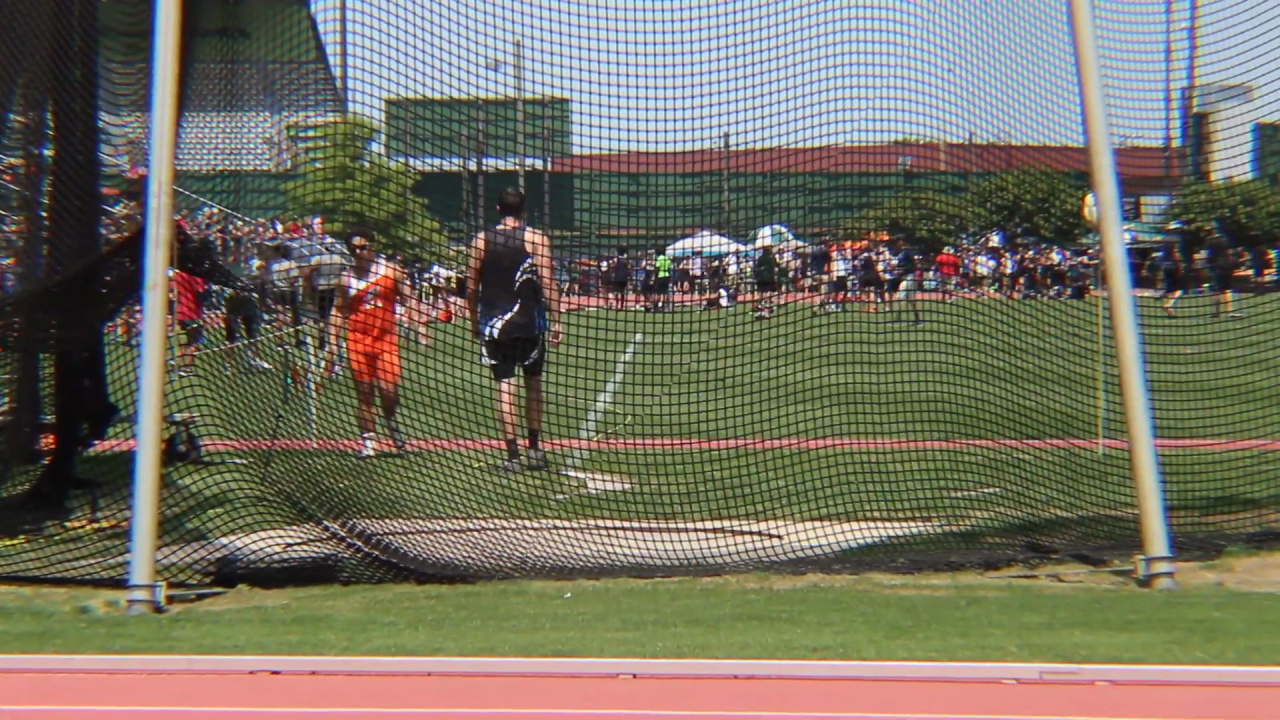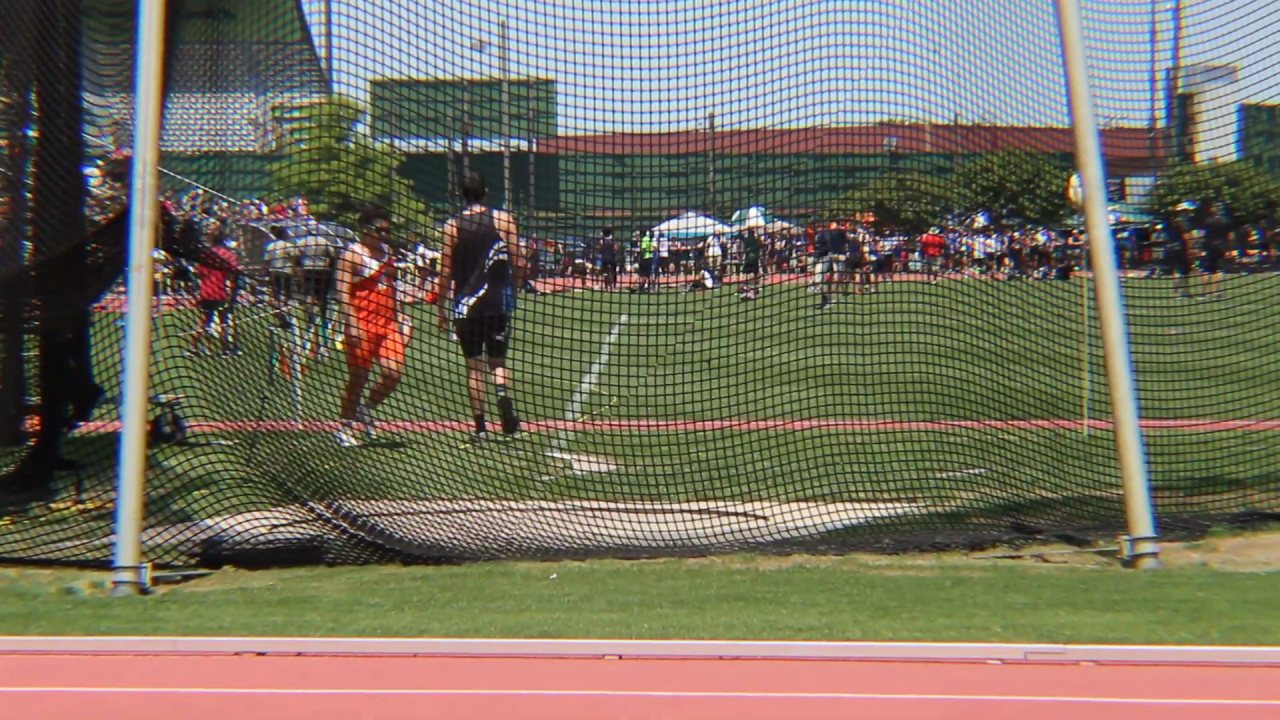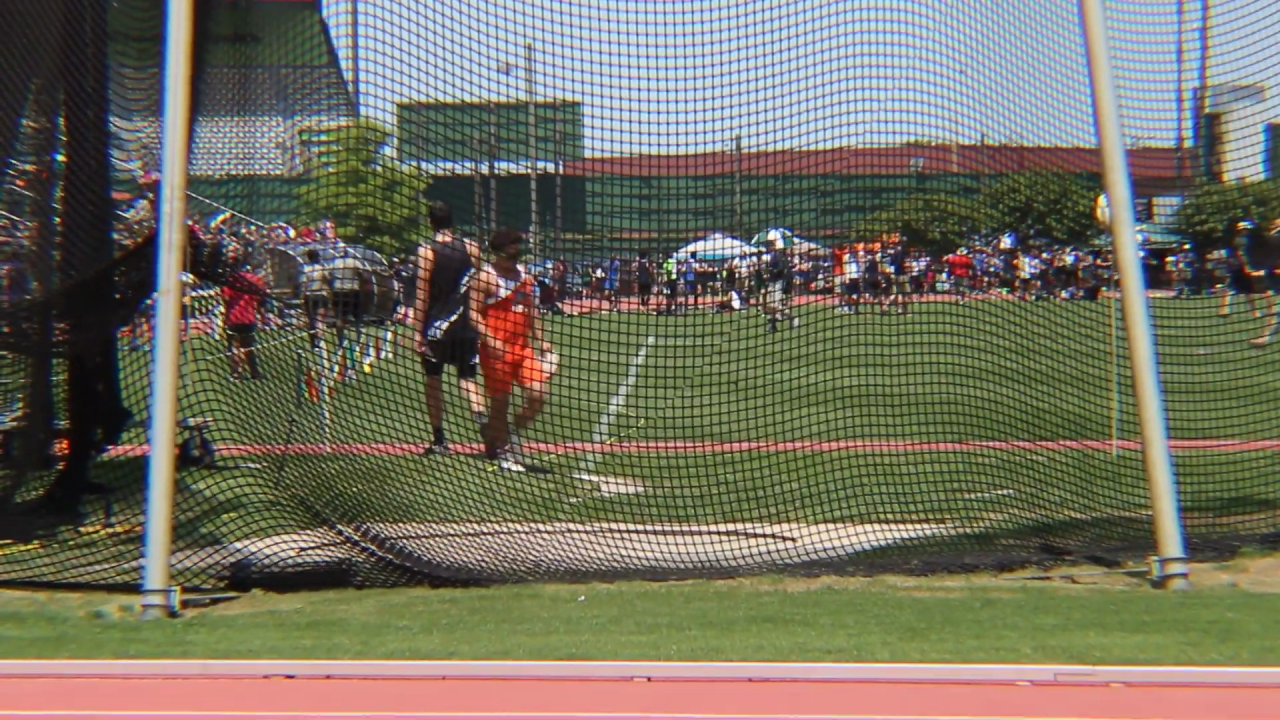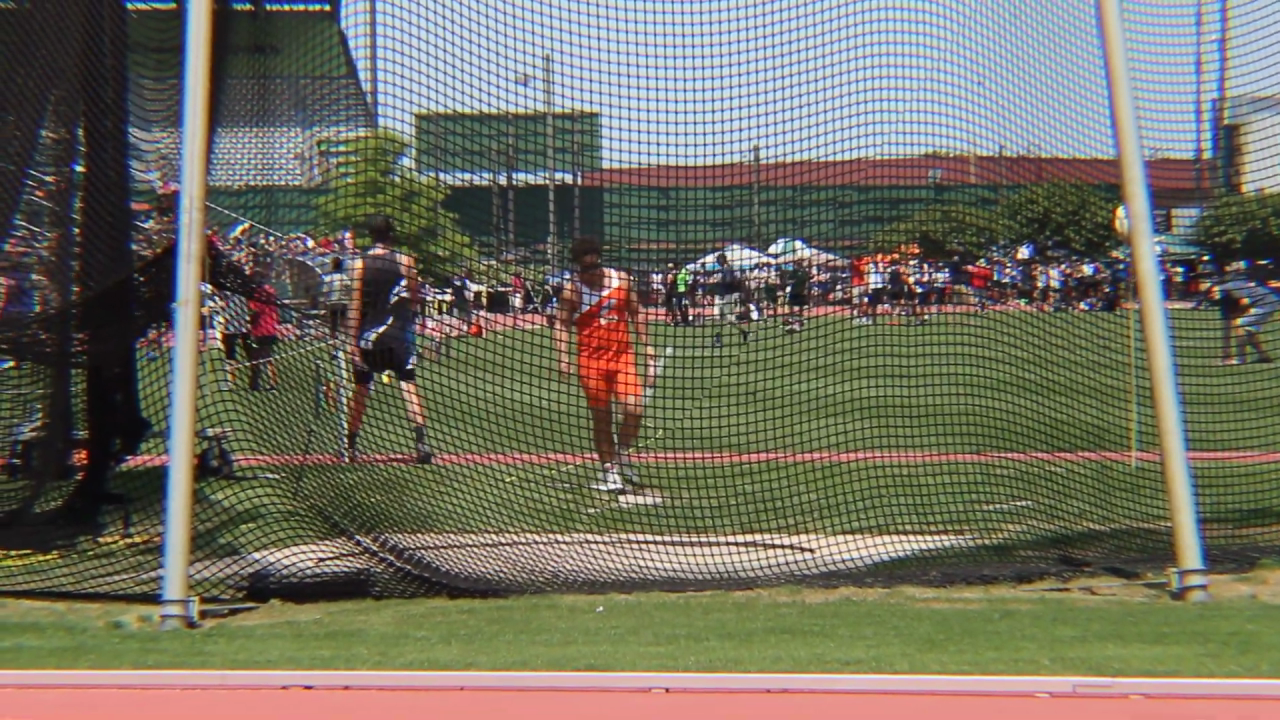
dt=1s
person 1, frame 1
left shoulder: (481, 241)
right shoulder: (535, 238)
left elbow: (472, 288)
right elbow: (547, 283)
left wrist: (475, 323)
right wrist: (556, 321)
left hip: (494, 326)
right hip: (530, 325)
left knee: (505, 387)
right knee: (533, 384)
left ankle: (512, 454)
right ankle: (534, 447)
person 1, frame 2
left shoulder: (453, 226)
right shoulder: (503, 220)
left elbow: (447, 272)
right elbow: (518, 265)
left wrist: (442, 309)
right wrist: (512, 293)
left hip: (465, 306)
right hip: (498, 304)
left knee: (474, 365)
right knee: (497, 360)
left ankle: (480, 427)
right ankle: (503, 394)
person 1, frame 3
left shoulder: (427, 251)
right shoulder: (472, 248)
left elbow: (422, 296)
left wrist: (419, 332)
left hip: (436, 328)
right hip: (466, 328)
left knee: (434, 384)
right knee: (469, 382)
left ankle: (440, 441)
right ankle: (483, 422)
person 1, frame 4
left shoulder: (359, 263)
right shoulder: (405, 261)
left elbow: (355, 304)
right elbow: (414, 299)
left wrist: (353, 341)
left hip: (368, 339)
right hip: (399, 336)
left knee: (360, 391)
right knee: (409, 387)
left ankle: (351, 446)
right ankle: (421, 442)
person 2, frame 1
left shoulder: (392, 271)
right shoulder: (346, 278)
left elbow: (409, 301)
right elbow: (338, 310)
right wrist: (332, 341)
left hip: (386, 338)
right hip: (357, 340)
left knee: (389, 390)
right knee: (364, 393)
left ankle: (390, 421)
right ankle: (368, 441)
person 2, frame 2
left shoulder: (386, 250)
right shoulder: (351, 254)
right elbow: (342, 290)
left wrist: (401, 313)
right wrist: (352, 324)
left hip: (388, 322)
right hip: (362, 325)
left knee: (393, 372)
right knee: (358, 377)
left ankle: (367, 410)
right ankle: (345, 427)
person 2, frame 3
left shoulder: (523, 274)
right shoulder: (485, 276)
right elbow: (473, 313)
left wrist: (541, 340)
right wrist: (490, 338)
left hip: (524, 346)
right hip: (497, 350)
left knee: (539, 395)
right knee: (500, 403)
left ankle: (513, 434)
right ankle: (503, 454)
person 2, frame 4
left shoulder: (621, 280)
right shoulder: (571, 290)
left elbow: (635, 314)
right elbow: (562, 324)
left wrist: (645, 346)
right wrist: (563, 357)
left hip: (623, 356)
right hip: (590, 360)
left knee: (634, 410)
right knee: (601, 418)
left ankle: (621, 454)
right ankle: (608, 471)
